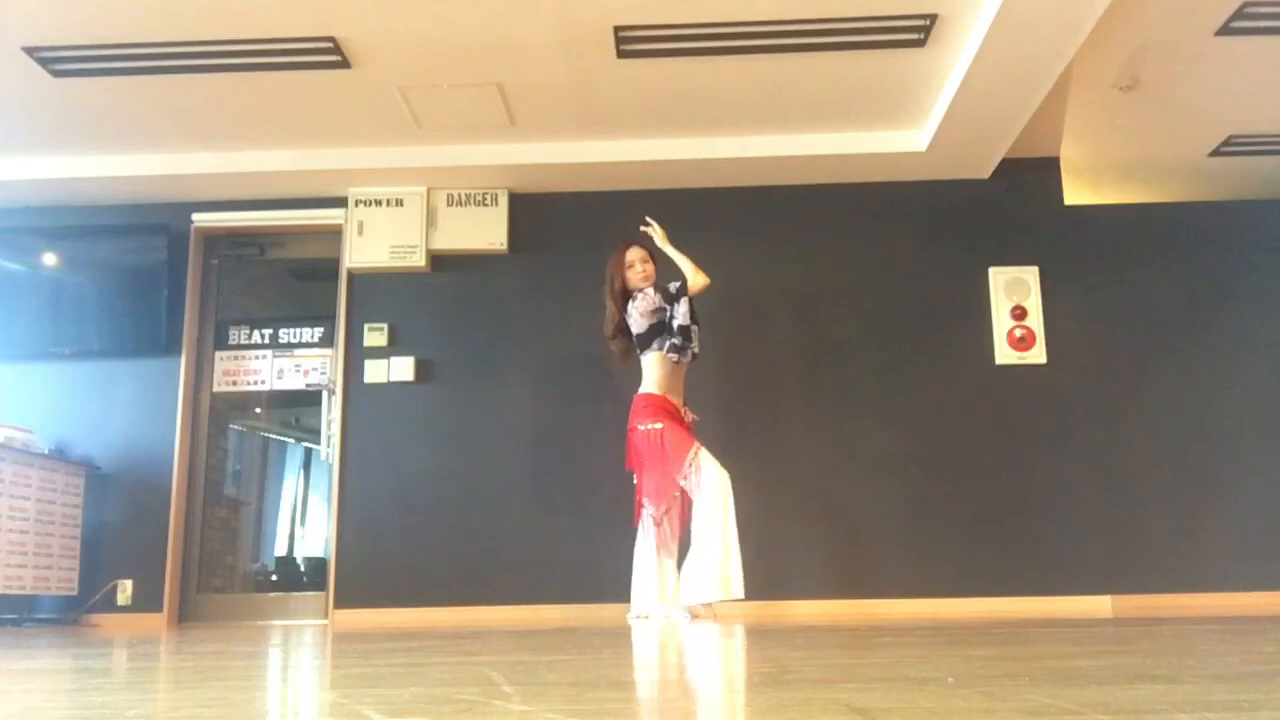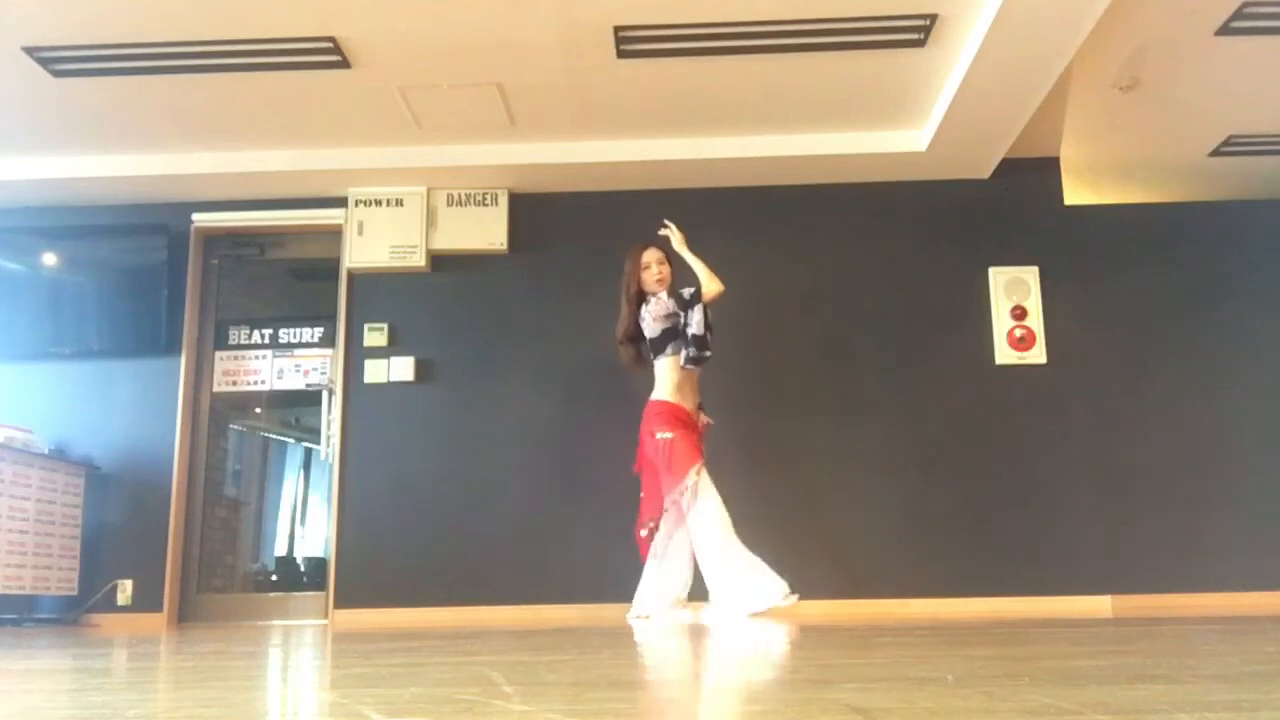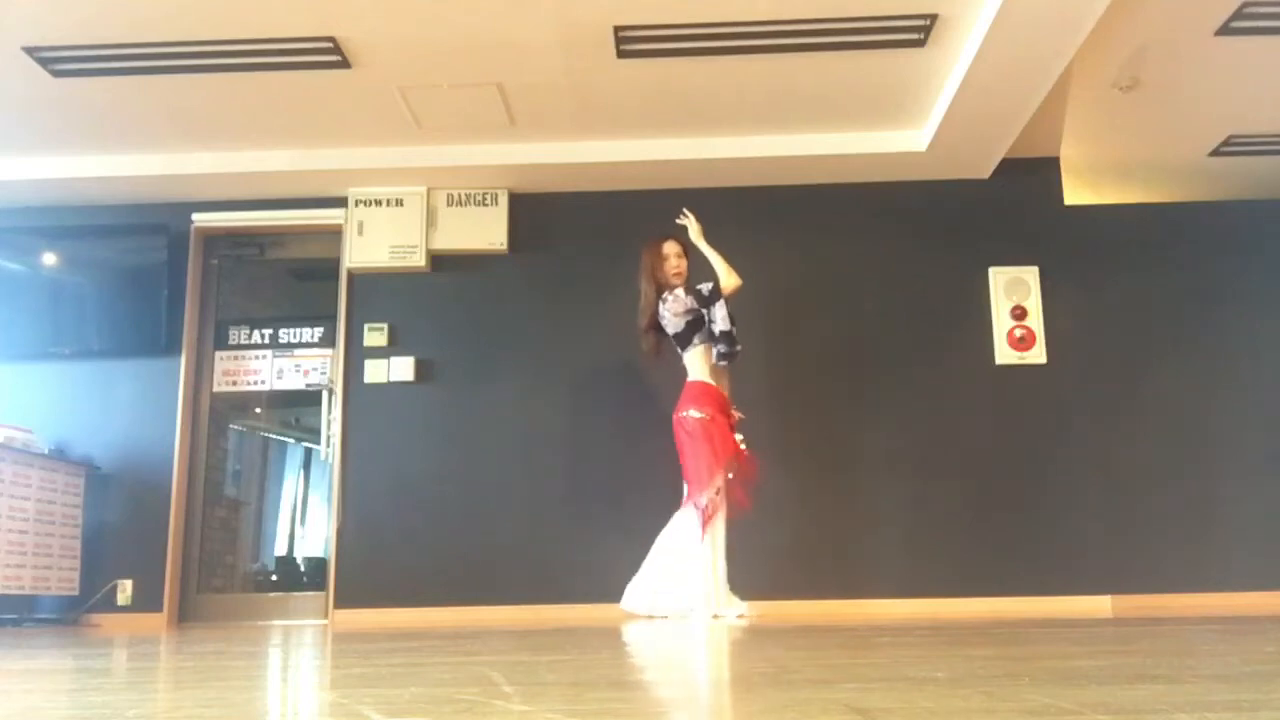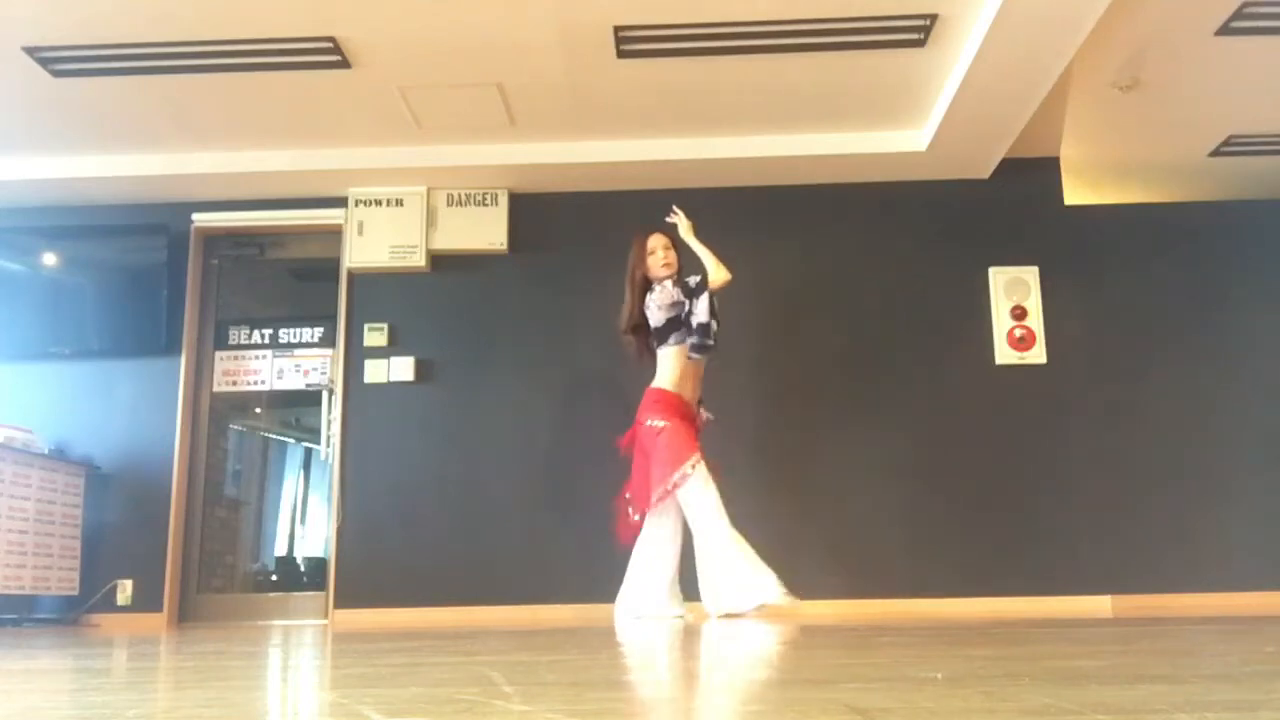
dt=0.5s
person 1, frame 1
left shoulder: (654, 307)
right shoulder: (641, 303)
right elbow: (699, 280)
right wrist: (667, 244)
left hip: (667, 416)
right hip: (653, 415)
left knee: (662, 511)
right knee: (712, 482)
left ankle: (657, 602)
right ankle: (703, 583)
person 1, frame 2
left shoulder: (670, 311)
right shoulder: (655, 307)
right elbow: (714, 288)
right wrist: (685, 248)
left hip: (678, 420)
right hip: (667, 420)
left knee: (678, 514)
right knee: (704, 508)
left ankle: (656, 602)
right ankle: (744, 593)
person 1, frame 3
left shoulder: (685, 303)
right shoulder: (673, 302)
right elbow: (732, 282)
right wrist: (702, 241)
left hip: (708, 408)
right hip: (702, 405)
left knee: (699, 505)
right knee: (710, 502)
left ankle: (656, 594)
right ankle: (707, 598)
person 1, frame 4
left shoulder: (674, 299)
right shoulder: (660, 295)
right elbow: (719, 277)
right wrist: (693, 236)
left hip: (675, 411)
right hip: (663, 410)
left knee: (668, 509)
right knee: (703, 503)
left ankle: (649, 600)
right ankle: (746, 590)
